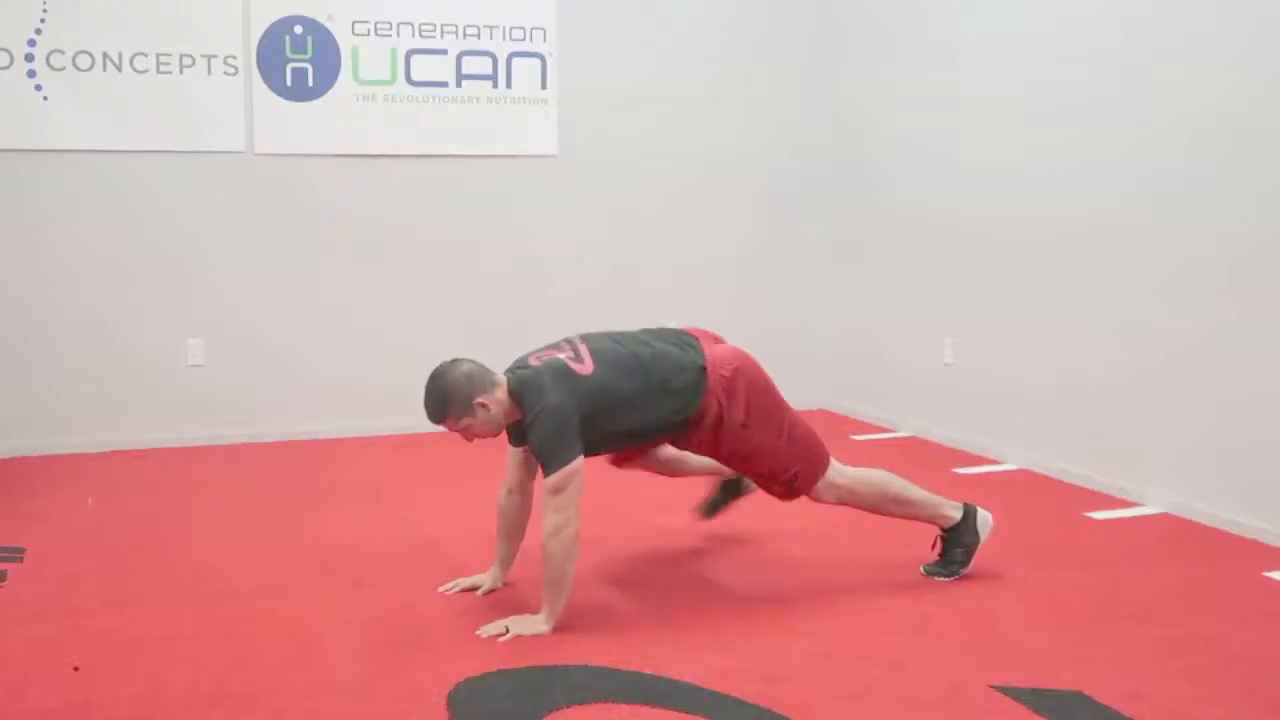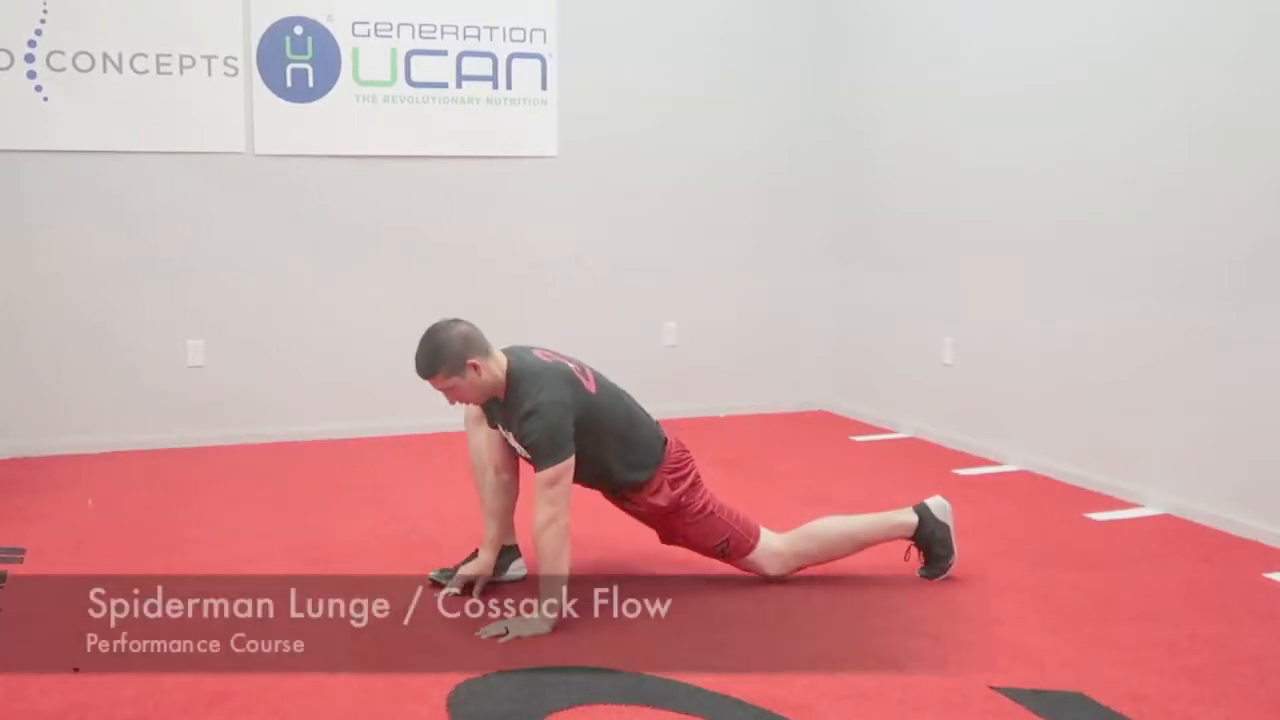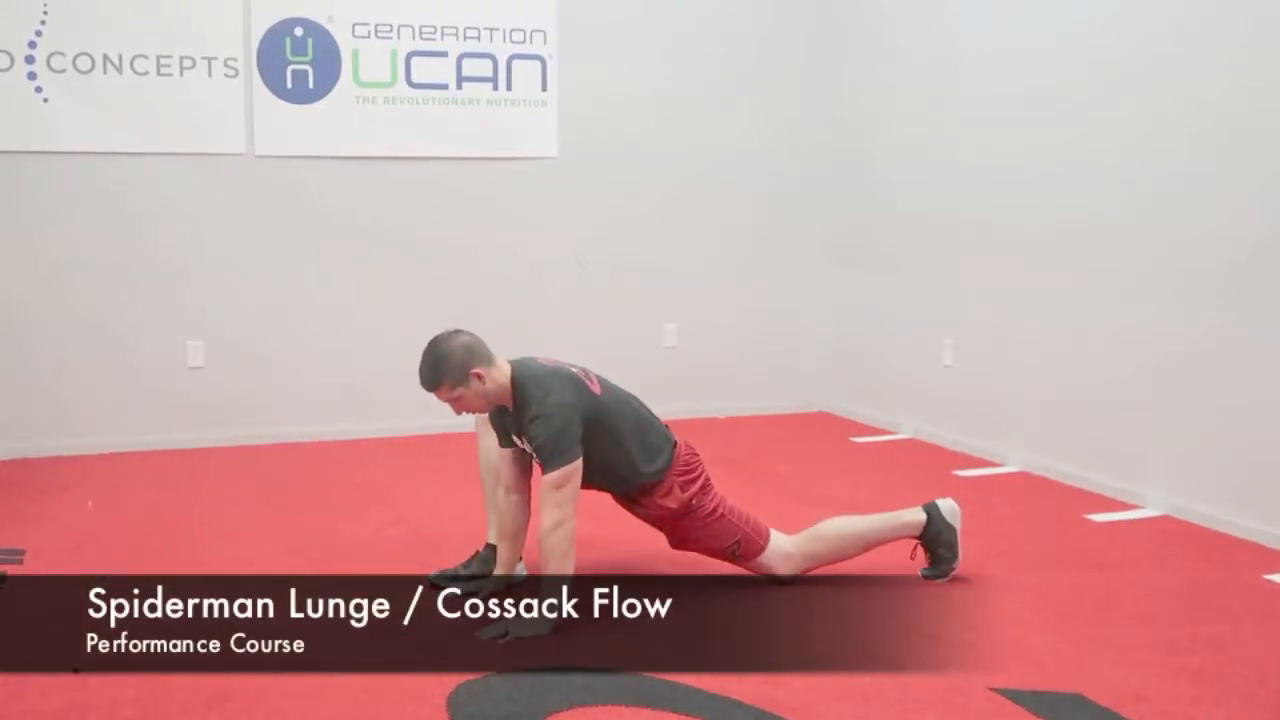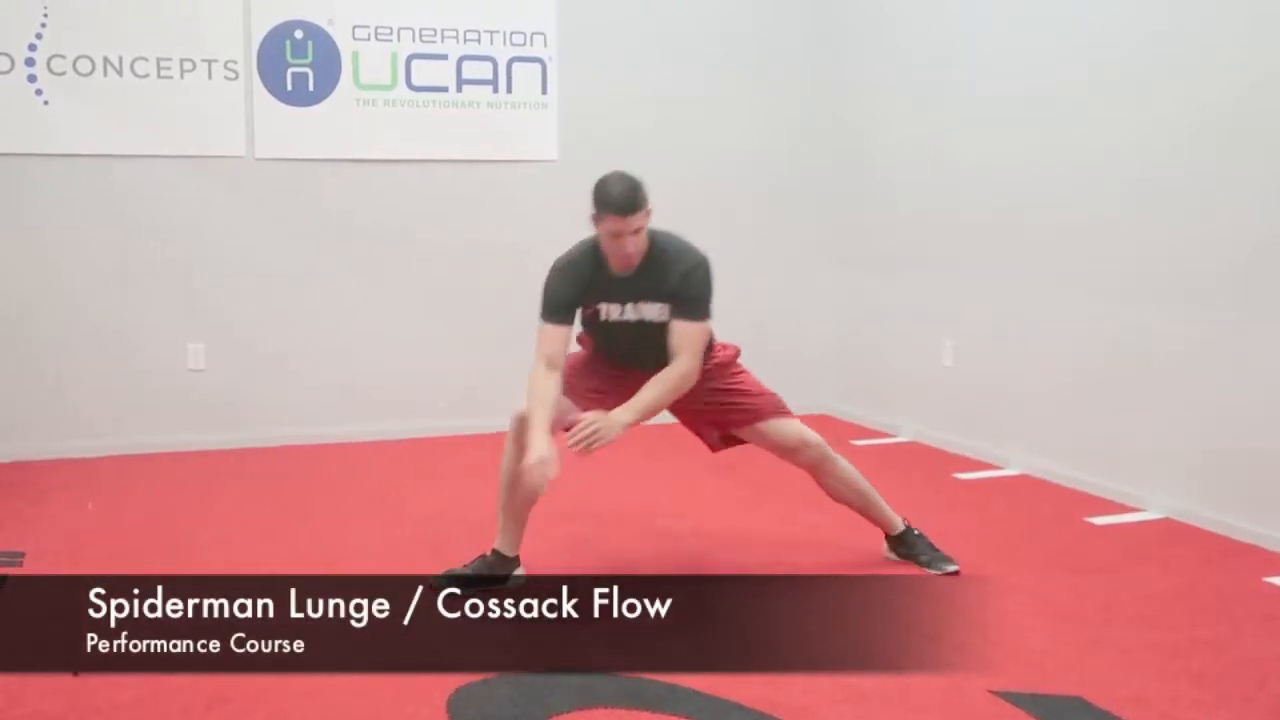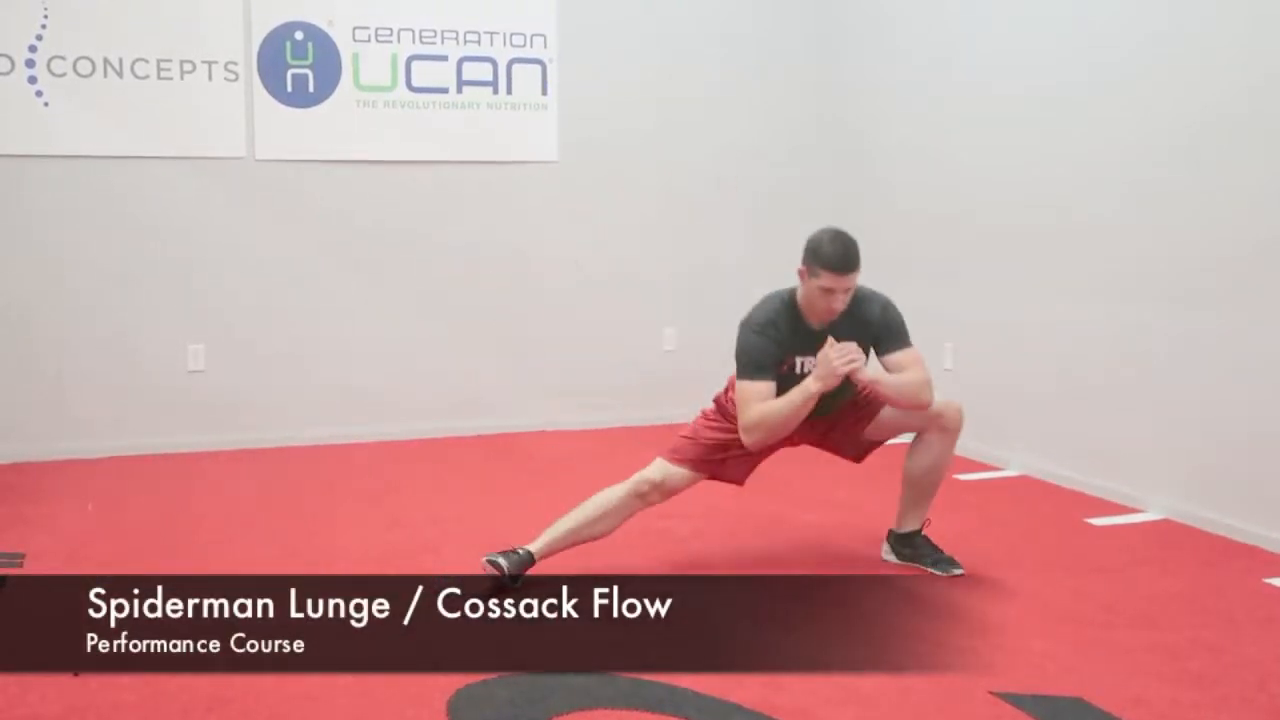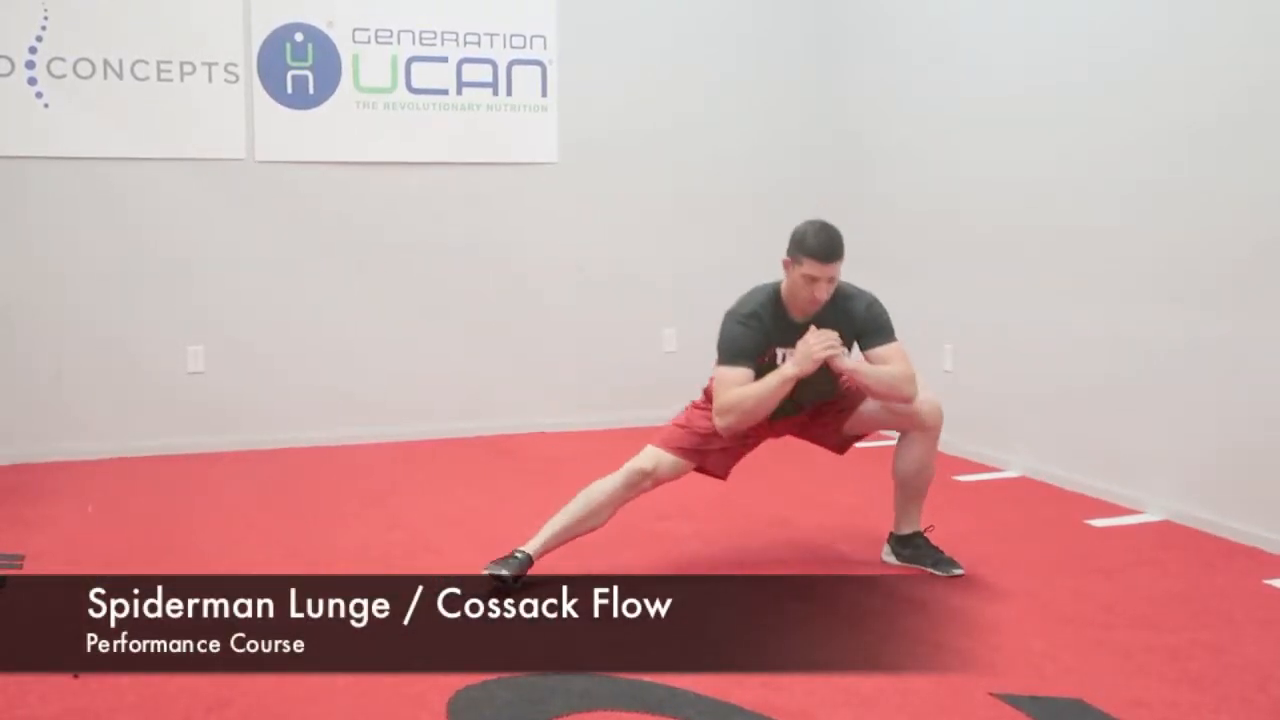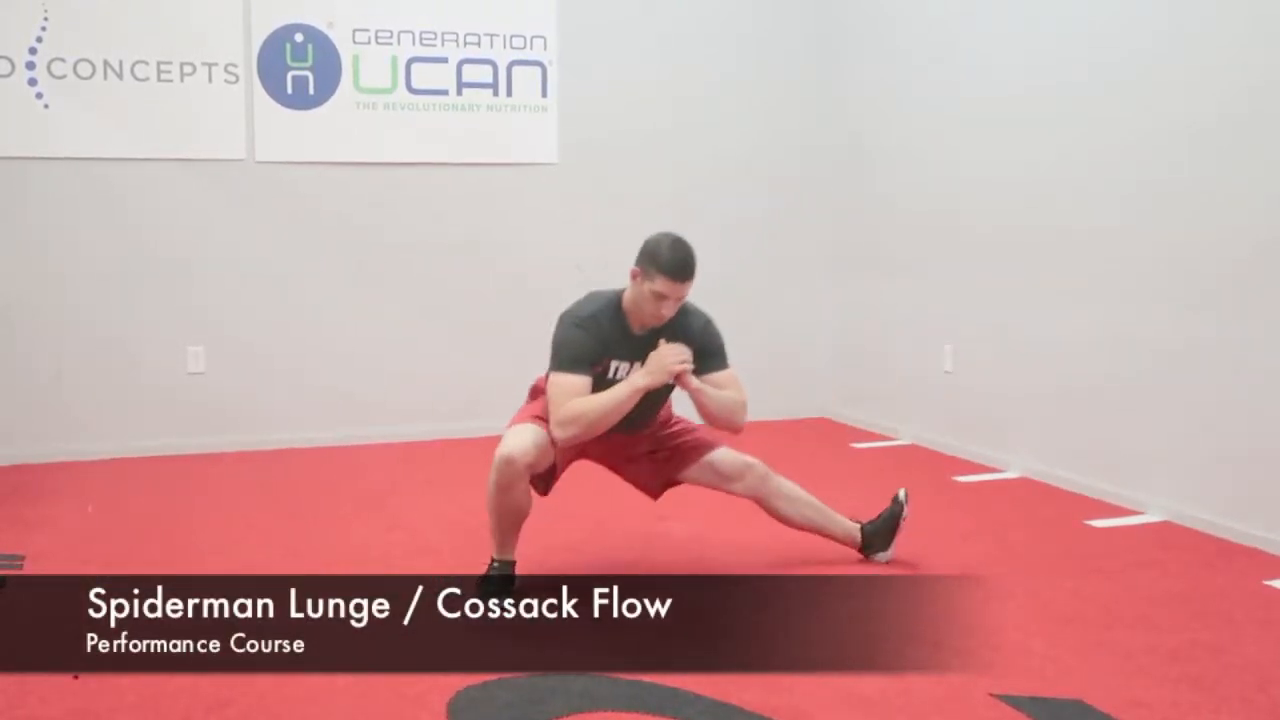
dt=0.7s
person 1, frame 1
left shoulder: (548, 407)
right shoulder: (517, 385)
left elbow: (560, 519)
right elbow: (516, 486)
left wrist: (546, 618)
right wrist: (498, 569)
left hip: (721, 391)
right hip: (692, 352)
left knee: (827, 483)
right knee: (624, 453)
left ankle: (958, 519)
right ankle: (732, 470)
person 1, frame 2
left shoulder: (542, 402)
right shoulder: (499, 373)
left elbow: (551, 515)
right elbow: (500, 470)
left wrist: (544, 615)
right wrist: (489, 554)
left hip: (656, 481)
right hip: (618, 462)
left knee: (776, 558)
right knee: (480, 426)
left ankle: (919, 519)
right ankle: (504, 558)
person 1, frame 3
left shoulder: (548, 406)
right shoulder: (505, 393)
left elbow: (559, 519)
right elbow: (511, 488)
right wrist: (502, 577)
left hip: (664, 482)
right hip: (628, 466)
left knee: (788, 558)
right knee: (489, 439)
left ankle: (926, 519)
right ankle: (494, 557)
person 1, frame 4
left shoulder: (686, 264)
right shoulder: (569, 271)
left elbow: (686, 366)
right elbow: (547, 368)
left wrist: (621, 419)
right wrist: (541, 438)
left hip: (697, 366)
right hip: (611, 363)
left knee: (803, 445)
right knee: (525, 423)
left ankle: (901, 535)
right ankle: (504, 558)
person 1, frame 5
left shoulder: (876, 312)
right shoulder: (764, 325)
left elbow: (921, 391)
right elbow: (753, 432)
left wrist: (867, 374)
right wrist: (815, 383)
left hip: (836, 407)
right hip: (757, 412)
left knee: (945, 416)
right knee: (650, 484)
left ankle: (905, 537)
right ankle: (528, 554)
person 1, frame 6
left shoulder: (860, 307)
right shoulder: (748, 316)
left elbow: (905, 387)
right elbow: (726, 416)
left wrist: (846, 362)
right wrist: (794, 366)
left hip: (819, 401)
right hip: (740, 404)
left knee: (925, 413)
right knee: (643, 471)
left ankle: (905, 538)
right ankle: (525, 555)
person 1, frame 7
left shoulder: (695, 328)
right shoulder: (583, 323)
left elbow: (736, 417)
right elbow: (565, 427)
left wrist: (691, 382)
right wrist: (644, 379)
left hip: (643, 428)
right hip: (568, 417)
left knee: (750, 474)
right knee: (513, 455)
left ankle: (866, 538)
right ankle: (503, 565)
